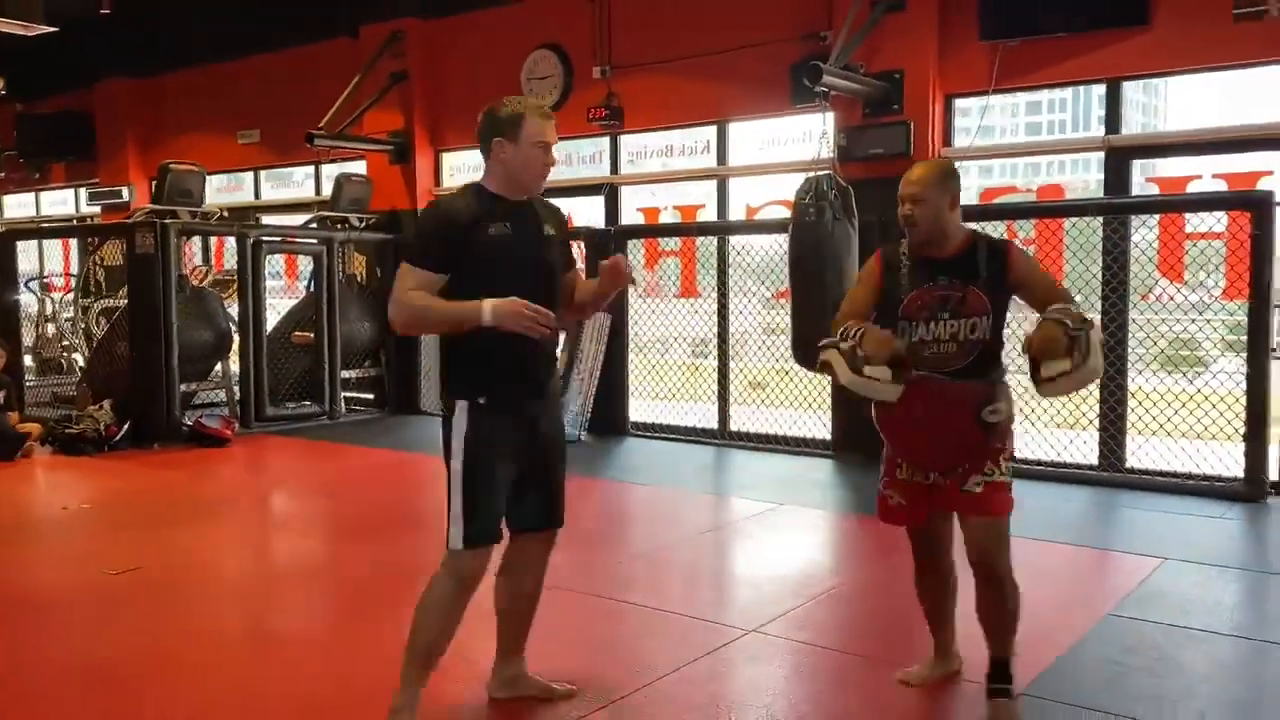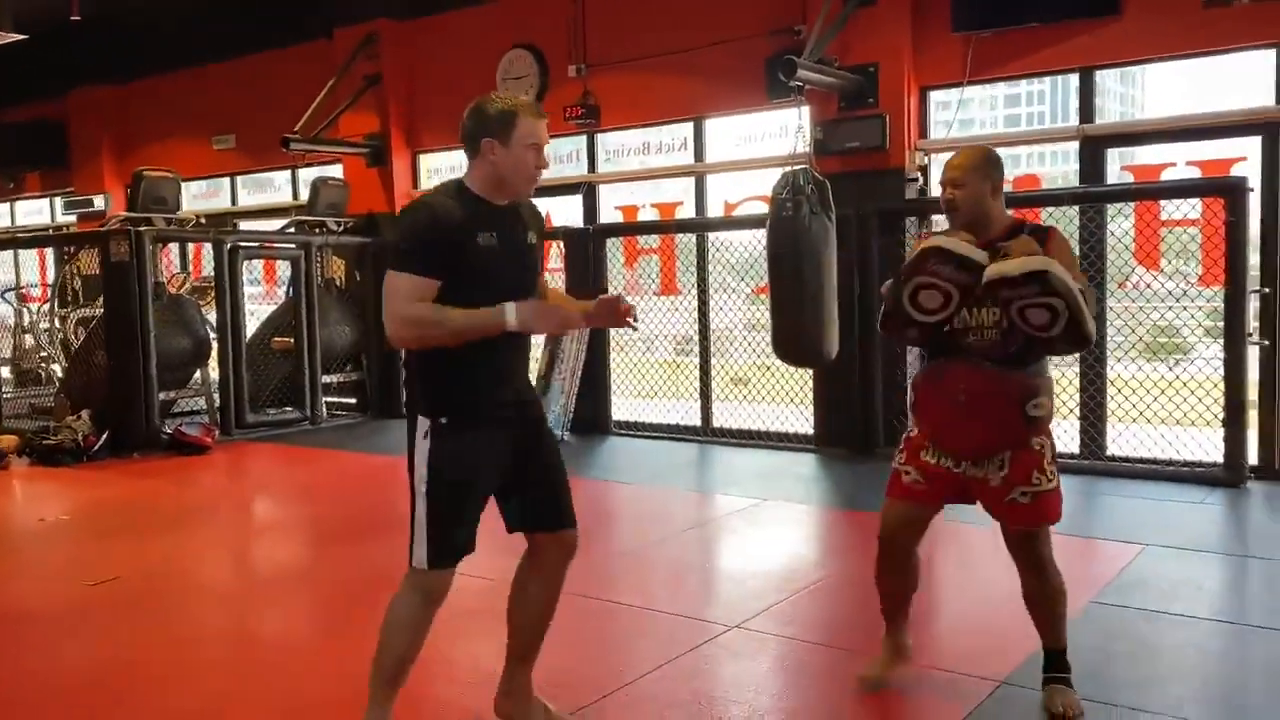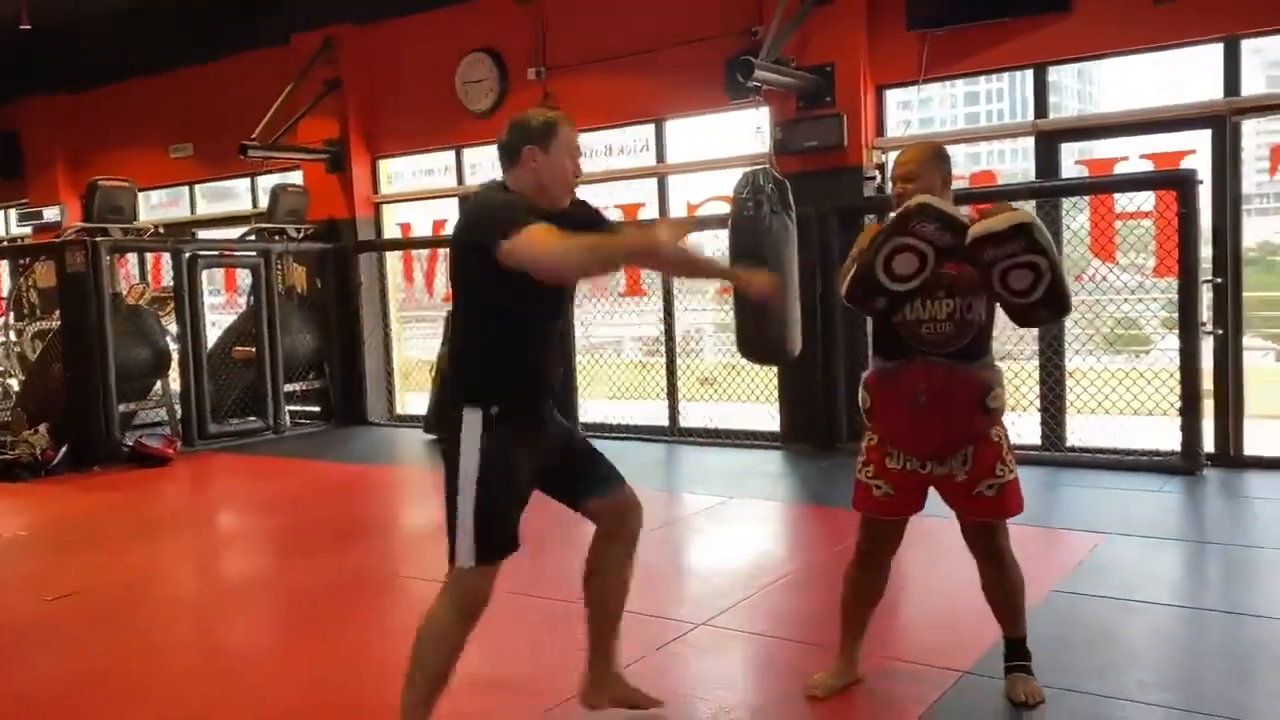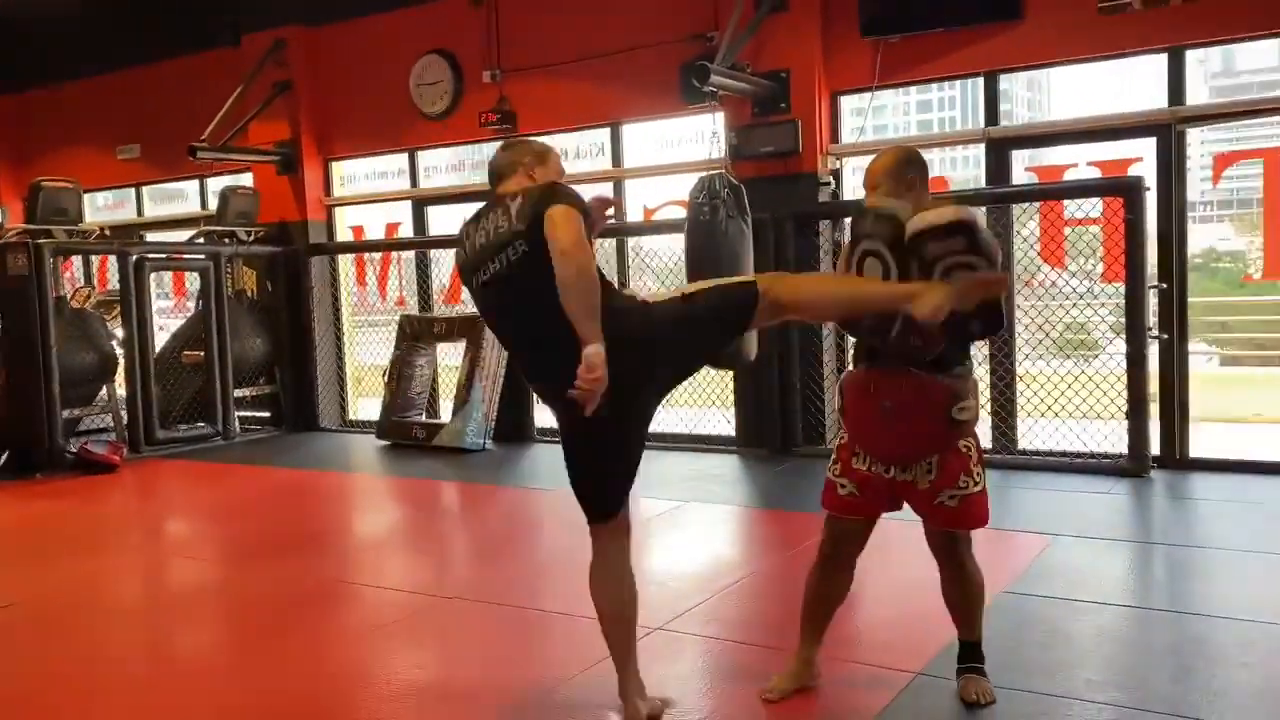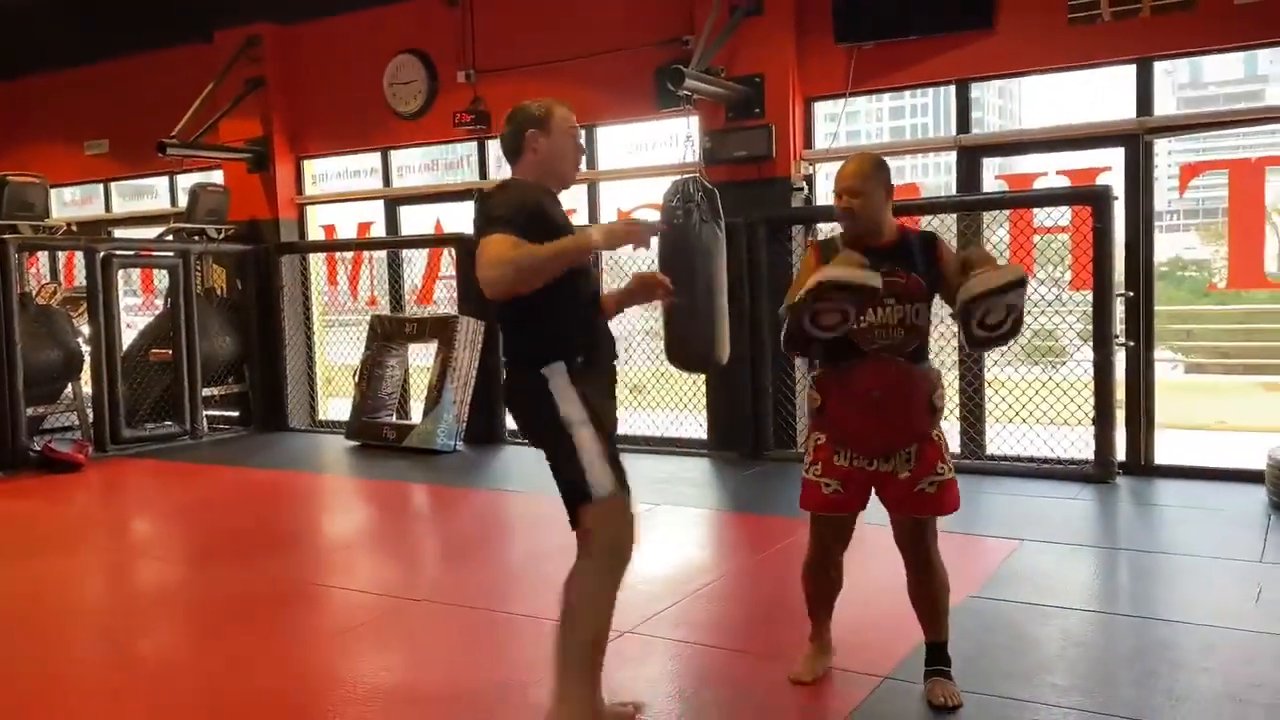
dt=0.4s
person 1, frame 1
left shoulder: (549, 219)
right shoulder: (451, 216)
left elbow: (571, 302)
right elbow: (402, 311)
left wrist: (605, 285)
right wrist: (488, 310)
left hip: (539, 404)
right hip: (480, 408)
left knee: (535, 538)
right knee: (467, 561)
person 1, frame 2
left shoulder: (526, 217)
right shoulder: (431, 218)
right elbow: (402, 321)
left wrist: (592, 312)
right wrist: (510, 317)
left hip: (515, 408)
right hip: (449, 421)
left knee: (555, 542)
right knee: (431, 576)
person 1, frame 3
left shoulder: (565, 212)
right shoulder: (490, 209)
left elbow: (633, 246)
right elbow: (557, 262)
left wrist: (734, 275)
right wrist: (643, 245)
left hip: (529, 408)
right hip: (481, 415)
left knee: (619, 511)
right knee: (472, 583)
person 1, frame 4
left shoulder: (473, 236)
right shoulder: (548, 199)
right elbow: (572, 252)
right wrist: (595, 345)
left hip: (567, 388)
right hip: (624, 348)
left knee: (609, 535)
right knee: (771, 292)
right ankle: (917, 296)
person 1, frame 5
left shoulder: (542, 205)
right shoulder: (511, 200)
right elbow: (501, 279)
left wrist: (626, 296)
right wrist: (594, 238)
left hip: (570, 383)
right hip: (555, 378)
left knee: (603, 536)
right knee: (612, 528)
person 2, frame 1
left shoulder: (1001, 258)
right shoulder: (885, 265)
left elbow: (1065, 305)
right elbow: (838, 330)
left wrist: (1055, 324)
right wrist: (860, 342)
left hip: (978, 431)
right hip: (911, 432)
left knee: (989, 557)
right knee: (929, 552)
right ankle: (945, 653)
person 2, frame 2
left shoulder: (1042, 242)
right shoulder: (933, 247)
left elbow: (1076, 332)
right elbow: (895, 320)
left wrist: (1035, 270)
right wrist: (938, 267)
left hip: (1014, 423)
right hip: (939, 418)
left knee: (1032, 550)
right knee: (894, 534)
left ankle: (1057, 672)
right ankle: (894, 644)
person 2, frame 3
right shoulder: (881, 236)
right elbow: (855, 288)
right wrist: (903, 232)
left hip: (970, 414)
right hip: (896, 416)
left knee: (990, 543)
right knee: (874, 541)
left ankle: (1018, 660)
right ankle: (846, 660)
person 2, frame 4
left shoulder: (956, 239)
right shoulder: (866, 245)
left elbow: (984, 319)
right elbow: (845, 313)
left wrist: (958, 236)
right wrist: (876, 243)
left hip: (942, 422)
right hip: (869, 418)
left knee: (953, 548)
right knee: (837, 546)
left ankle: (971, 661)
right ankle: (802, 662)
person 2, frame 5
left shoulder: (927, 248)
right shoulder: (823, 255)
left wrist: (984, 274)
right hip: (839, 417)
left knee: (920, 545)
right knee: (826, 540)
left ankle: (938, 664)
right ankle: (819, 643)
